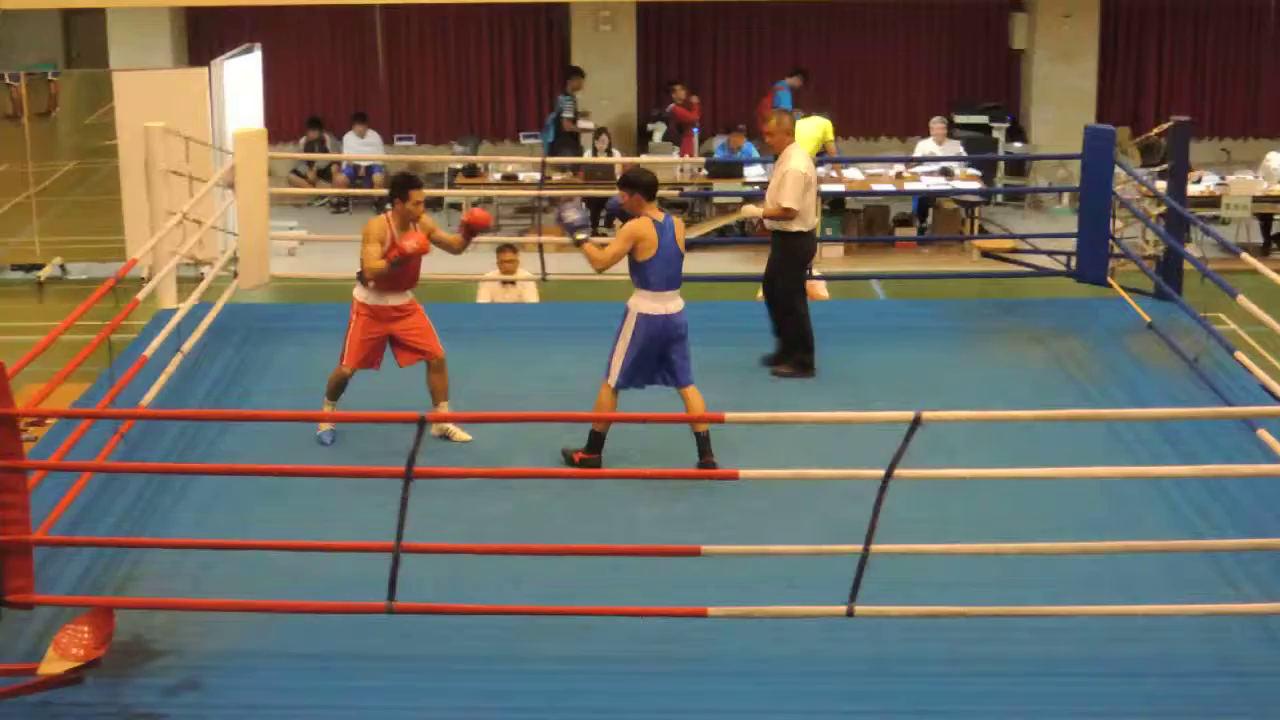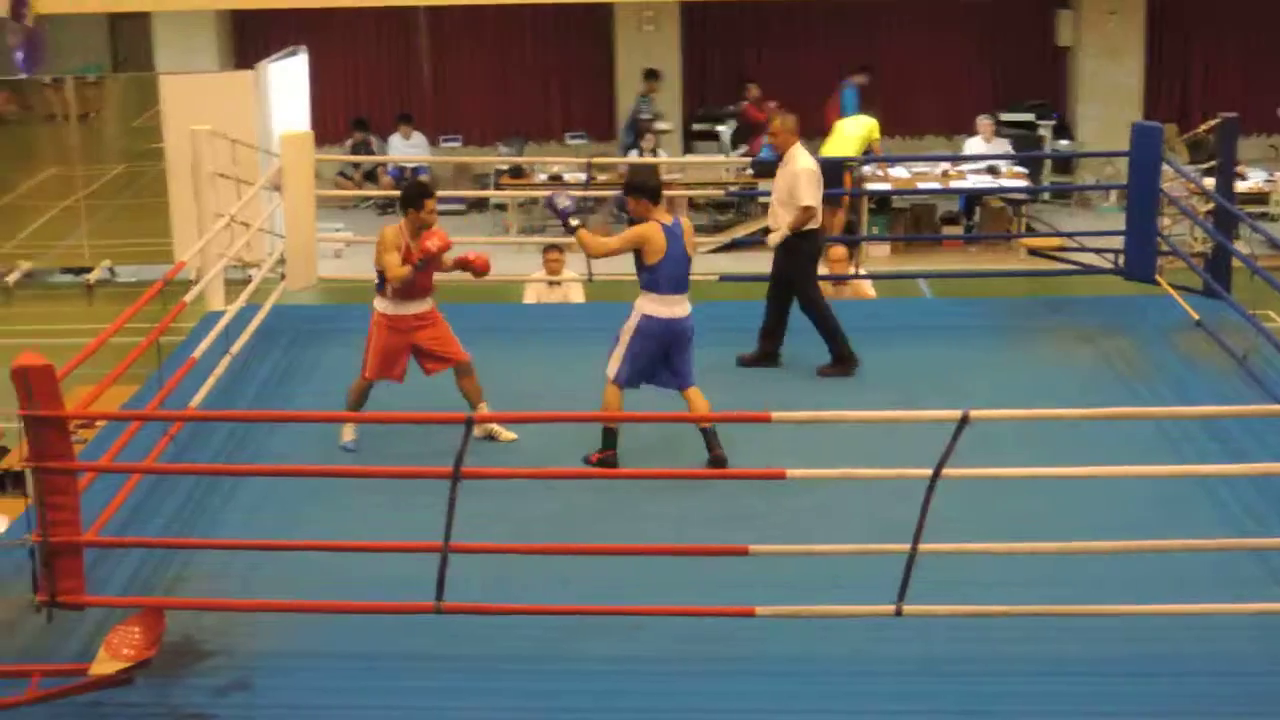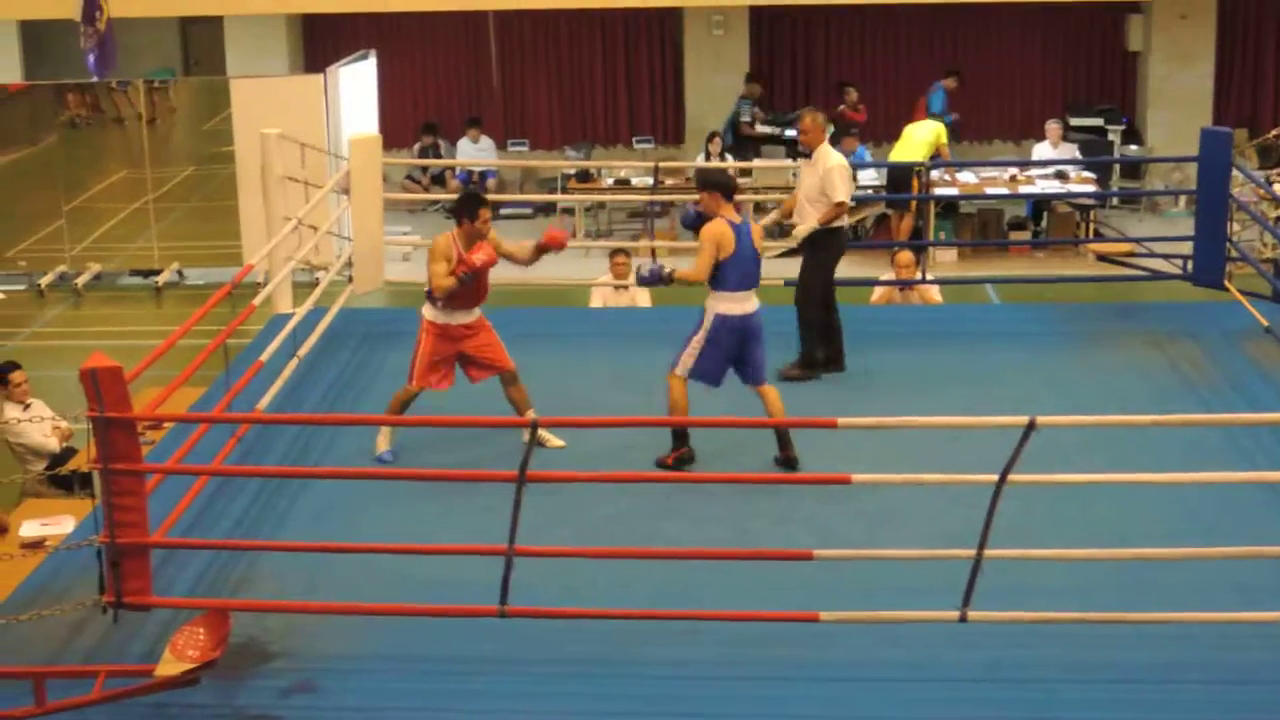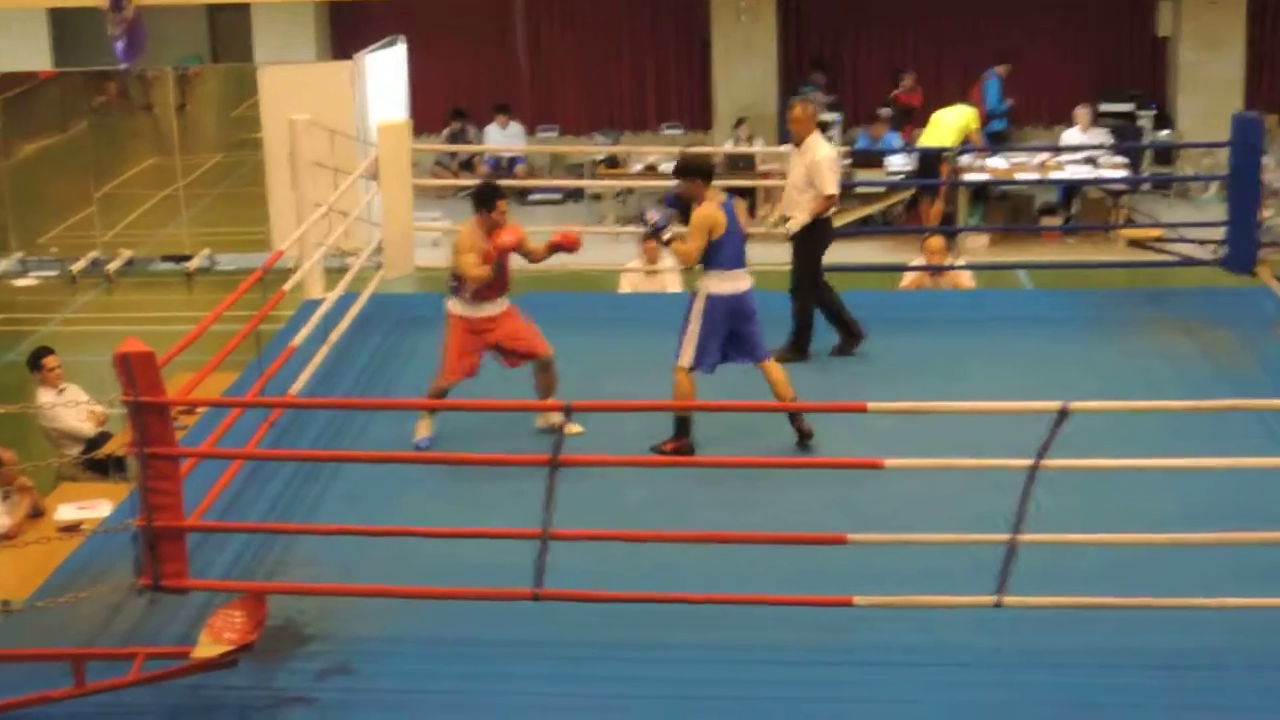
dt=0.4s
person 1, frame 1
left shoulder: (635, 228)
right shoulder: (678, 225)
left elbow: (601, 263)
left wrist: (579, 235)
left hip: (643, 313)
right hip: (674, 312)
left knee: (610, 384)
right knee: (686, 385)
left ankle: (591, 452)
right ankle: (706, 456)
person 1, frame 2
left shoulder: (642, 233)
right shoulder: (685, 227)
left elbow: (597, 249)
left wrist: (571, 221)
left hip: (651, 316)
right hip: (681, 316)
left knee: (613, 382)
right knee: (687, 386)
left ankle: (608, 451)
right ankle: (715, 449)
person 1, frame 3
left shoulder: (712, 229)
right shoulder: (754, 227)
left elbow: (699, 276)
left wrist: (666, 274)
left hip: (721, 314)
right hip: (750, 313)
left knee: (678, 375)
right knee: (761, 382)
left ankle: (681, 448)
right ankle: (787, 450)
person 1, frame 4
left shoulder: (703, 212)
right shoulder: (735, 205)
left elbow: (689, 258)
left wrist: (665, 233)
right wrist: (690, 220)
left hip: (714, 294)
right hip: (742, 290)
left knee: (684, 367)
right knee: (763, 360)
left ankle: (681, 438)
right ankle: (800, 423)
person 2, frame 1
left shoulder: (423, 224)
right shoulder: (376, 227)
left elbow: (456, 247)
right elbow: (370, 271)
left wrist: (469, 230)
right wrist: (400, 255)
left hip: (404, 304)
right hip: (371, 305)
left knee: (437, 358)
right knee: (348, 368)
left ankle: (442, 421)
right ankle: (328, 413)
person 2, frame 2
left shoulder: (429, 233)
right shoulder: (390, 236)
left elbow: (439, 265)
right elbow: (394, 280)
left wrist: (462, 263)
right wrist: (421, 259)
left hip: (424, 312)
right hip: (391, 316)
left knee: (462, 363)
right knee: (369, 377)
left ankle: (484, 423)
right ankle: (349, 426)
person 2, frame 3
left shoulder: (487, 239)
right shoulder: (442, 246)
left elbow: (520, 257)
right elbow: (437, 290)
left wrist: (541, 247)
right wrist: (470, 270)
left hip: (472, 321)
right hip: (439, 324)
left knee: (509, 371)
right knee: (414, 387)
right ankle: (384, 434)
person 2, frame 4
left shoulder: (505, 231)
right shoulder: (465, 238)
left elbow: (534, 255)
right elbow: (473, 281)
left wrist: (555, 245)
right wrist: (499, 255)
left hip: (499, 311)
right hip: (466, 316)
left knee: (544, 357)
right knee: (449, 380)
left ankle: (549, 416)
right ankle: (426, 422)
person 3, frame 1
left shoulder: (795, 166)
right shoulder: (790, 158)
left elbow: (788, 211)
left wrist: (757, 212)
right wrist: (764, 213)
left hip: (794, 241)
right hip: (787, 239)
left knee: (792, 300)
right knee: (772, 292)
left ankle: (802, 362)
right ankle: (787, 349)
person 3, frame 2
left shoulder: (802, 166)
right shoulder: (787, 161)
left elbow: (808, 210)
left wrist: (783, 233)
left hip: (801, 240)
right hip: (788, 240)
left knee: (810, 300)
right knee: (777, 295)
left ankle: (843, 358)
right ankle: (768, 351)
person 3, frame 3
left shoulder: (834, 164)
right shoulder: (808, 162)
left elbow: (840, 206)
right elbow: (798, 197)
left wrist: (811, 225)
right wrist: (773, 217)
left hip: (827, 238)
right hip: (815, 238)
left knee: (807, 299)
right knee: (823, 298)
left ankle: (809, 362)
right ankle: (831, 356)
person 3, frame 4
left shoulder: (821, 154)
right shoulder: (799, 149)
left elbow: (830, 198)
left wrist: (802, 219)
right wrist: (780, 212)
left hip: (813, 228)
right hip: (802, 226)
left knee: (803, 286)
right knee: (813, 283)
left ankle: (798, 347)
right ankle: (850, 332)
